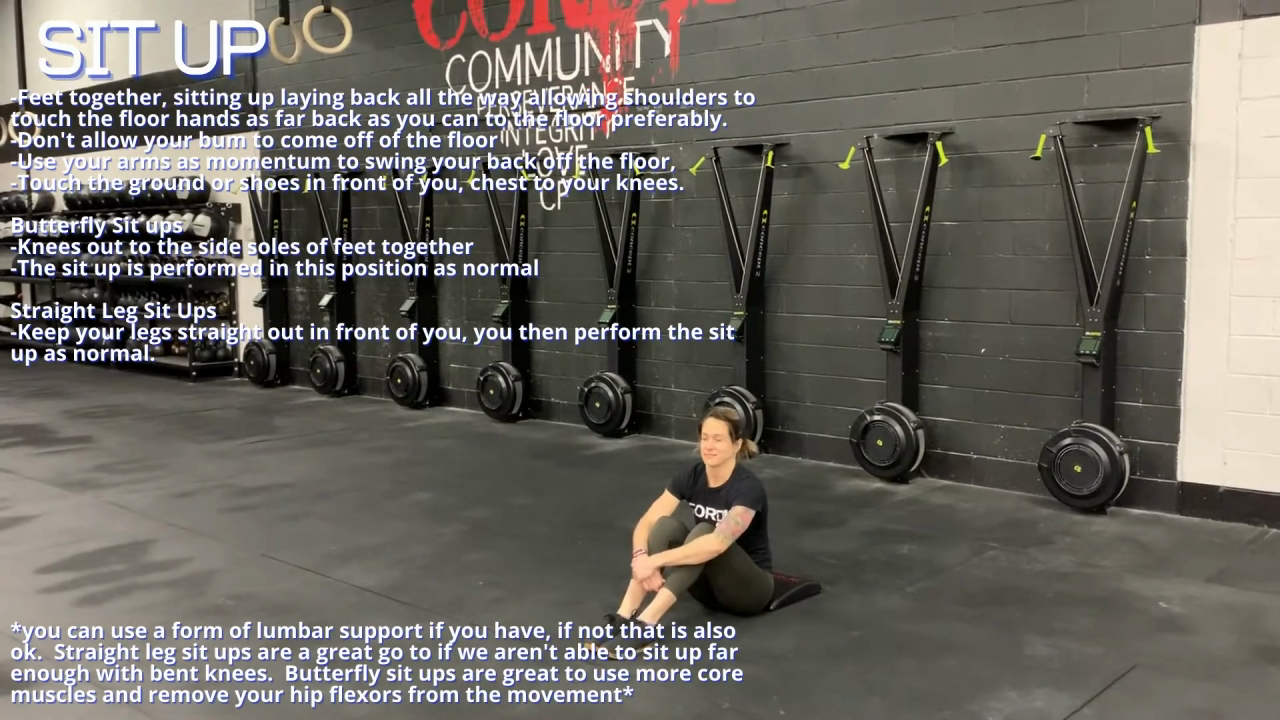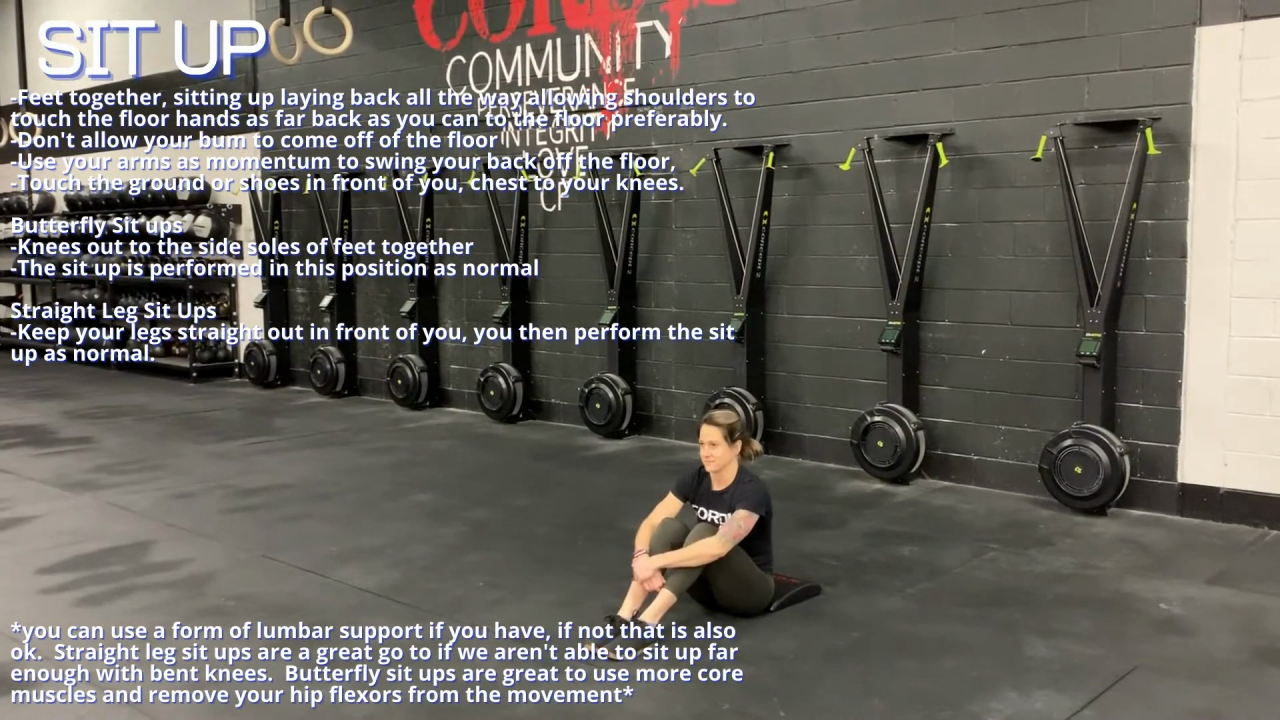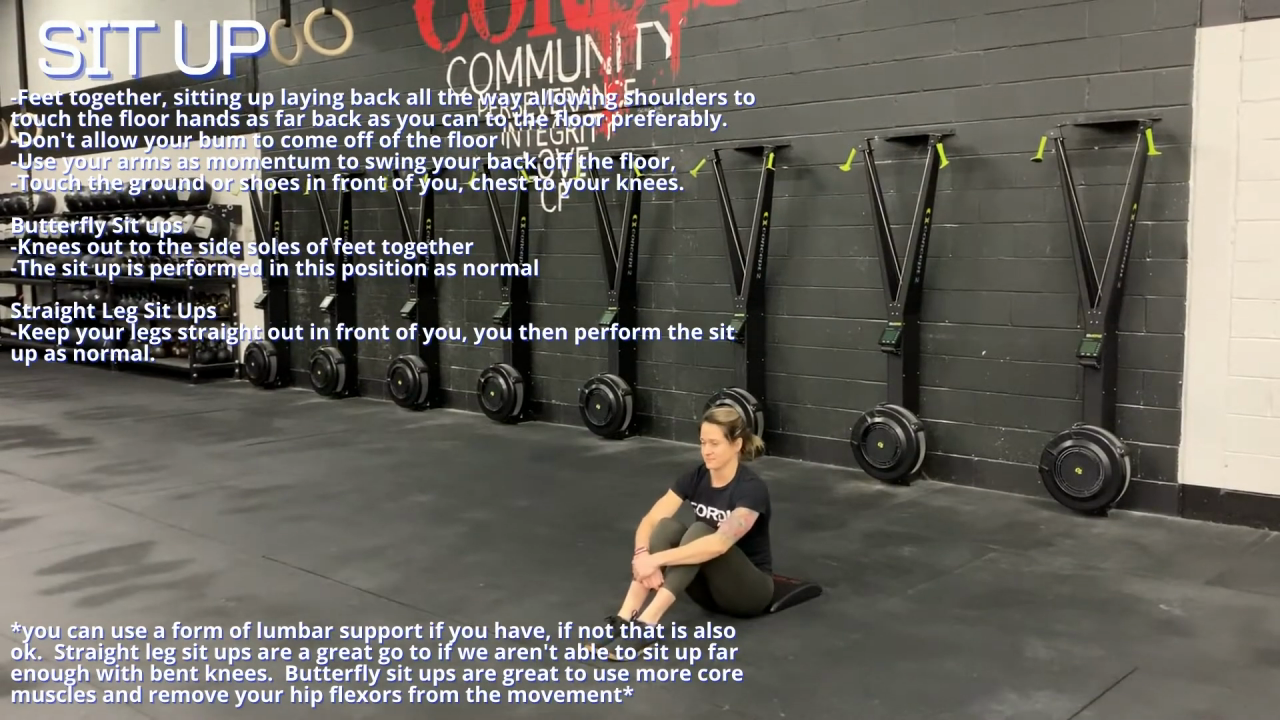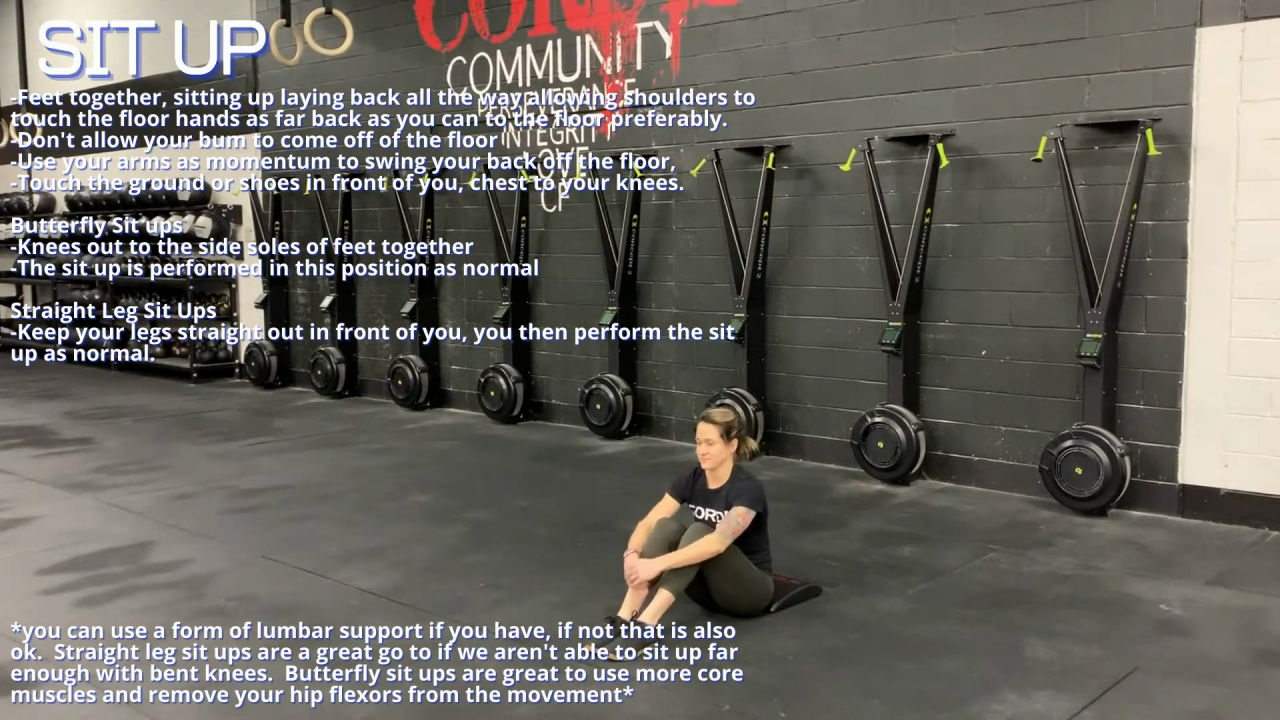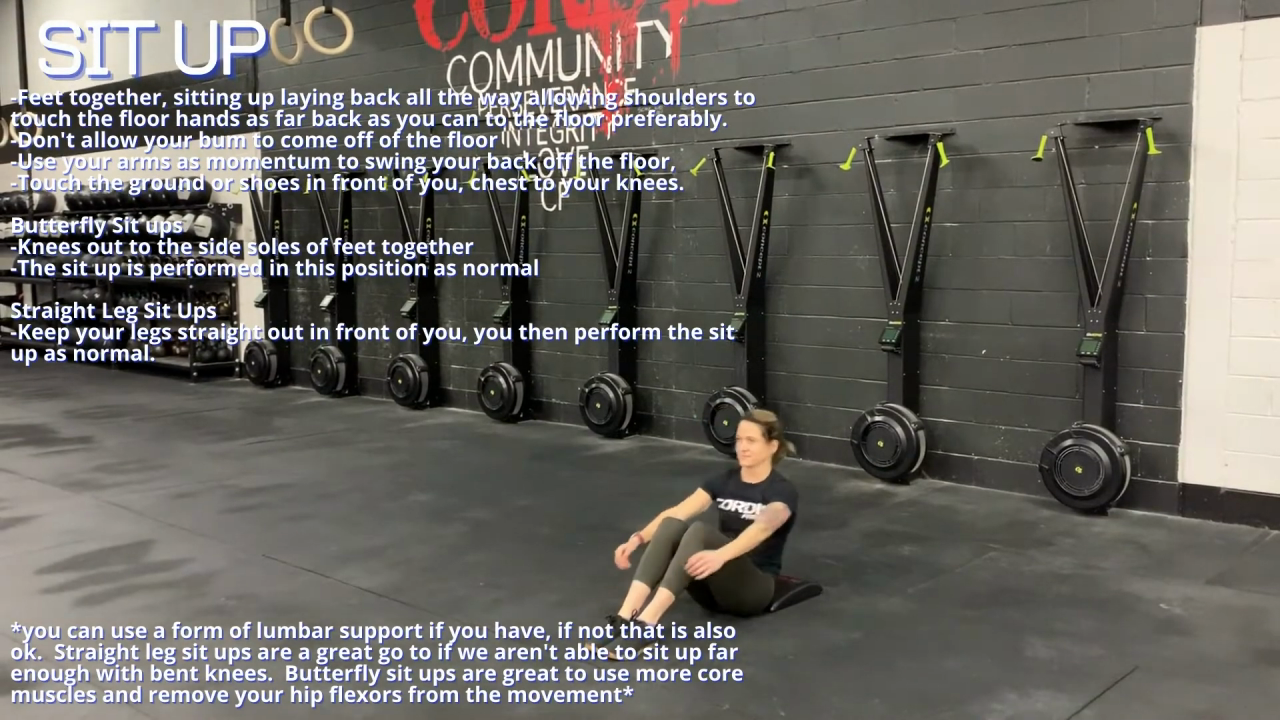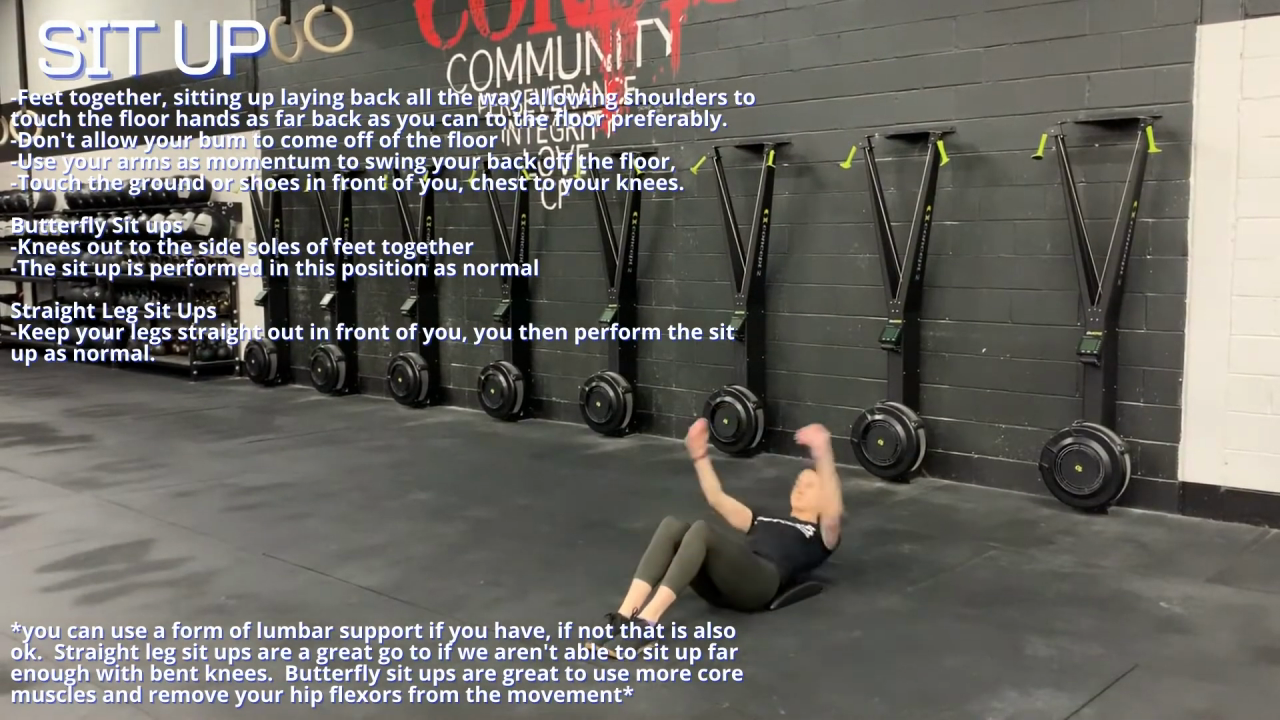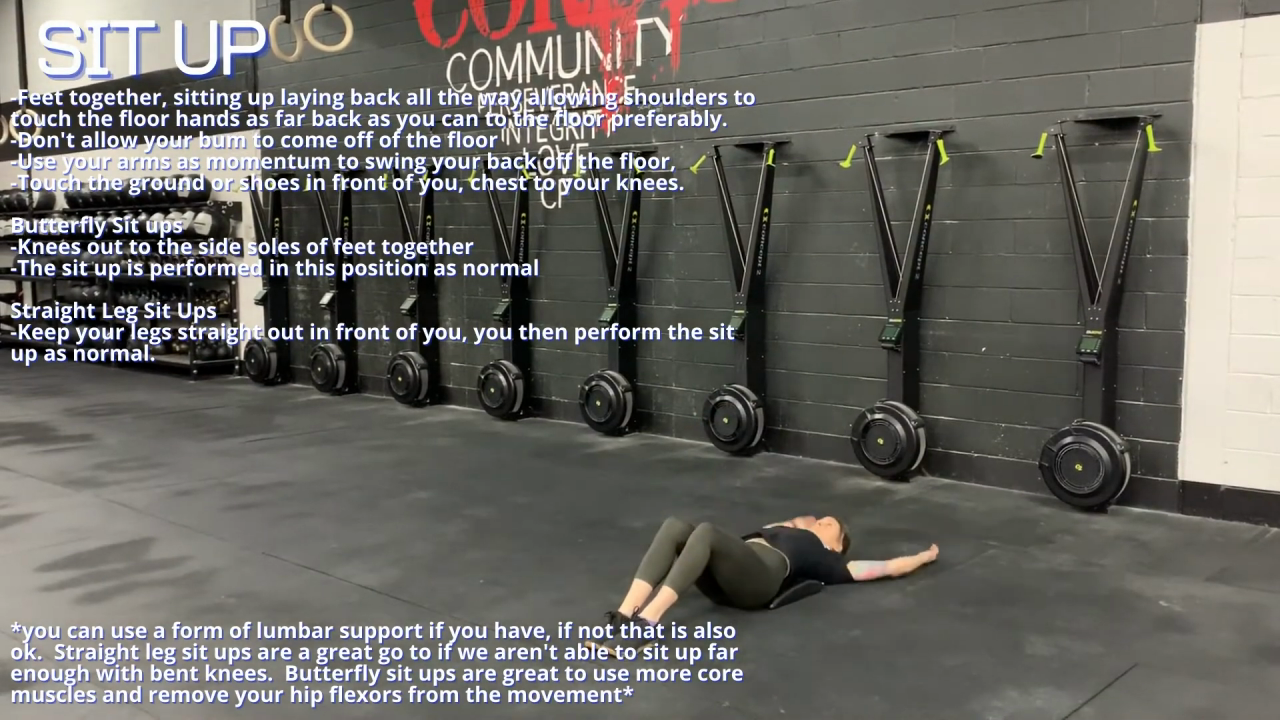
dt=0.4s
person 1, frame 1
left shoulder: (748, 487)
right shoulder: (691, 477)
left elbow: (717, 543)
right elbow: (646, 523)
left wrist: (655, 561)
right wrist: (641, 557)
left hip: (750, 586)
right hip: (708, 584)
left knee: (704, 533)
right knee: (666, 525)
left ankle: (645, 623)
right ankle: (624, 617)
person 1, frame 2
left shoulder: (752, 491)
right shoulder: (694, 480)
left elbow: (719, 546)
right elbow: (650, 524)
left wrist: (656, 562)
right wrist: (641, 557)
left hip: (750, 588)
right hip: (709, 585)
left knee: (704, 533)
right knee: (669, 526)
left ankle: (647, 622)
right ankle: (624, 617)
person 1, frame 3
left shoulder: (752, 489)
right shoulder: (695, 478)
left elbow: (720, 543)
right elbow: (650, 521)
left wrist: (657, 560)
right wrist: (642, 554)
left hip: (749, 588)
right hip: (707, 586)
left knee: (699, 532)
right knee: (668, 526)
left ankle: (646, 624)
right ankle: (624, 619)
person 1, frame 4
left shoulder: (748, 488)
right shoulder: (691, 480)
left elbow: (718, 542)
right elbow: (647, 524)
left wrist: (657, 564)
right wrist: (632, 556)
left hip: (749, 587)
right hip: (707, 586)
left knee: (699, 532)
right knee: (668, 525)
left ankle: (645, 624)
right ankle: (624, 619)
person 1, frame 5
left shoulder: (782, 491)
right shoulder: (725, 480)
left elbow: (761, 529)
right elbow: (677, 512)
left wrist: (720, 555)
right wrist: (638, 538)
left hip: (753, 587)
right hip: (711, 587)
left knee: (699, 531)
right knee: (673, 526)
left ankle: (645, 625)
right ankle: (624, 620)
person 1, frame 6
left shoulder: (821, 538)
right shoulder: (764, 520)
left elbow: (833, 506)
right elbow: (718, 499)
left wrist: (823, 451)
right wrist: (700, 454)
left hip: (758, 583)
right hip: (719, 583)
left knee: (700, 529)
right knee: (671, 525)
left ankle: (646, 624)
right ankle: (623, 618)
person 1, frame 7
left shoulder: (833, 564)
right shoulder: (795, 538)
left elbow: (887, 565)
left wrist: (926, 555)
right wrist: (795, 524)
left hip: (763, 573)
right hip: (733, 568)
left knee: (706, 531)
right knee: (675, 528)
left ankle: (646, 621)
right ankle: (624, 616)
